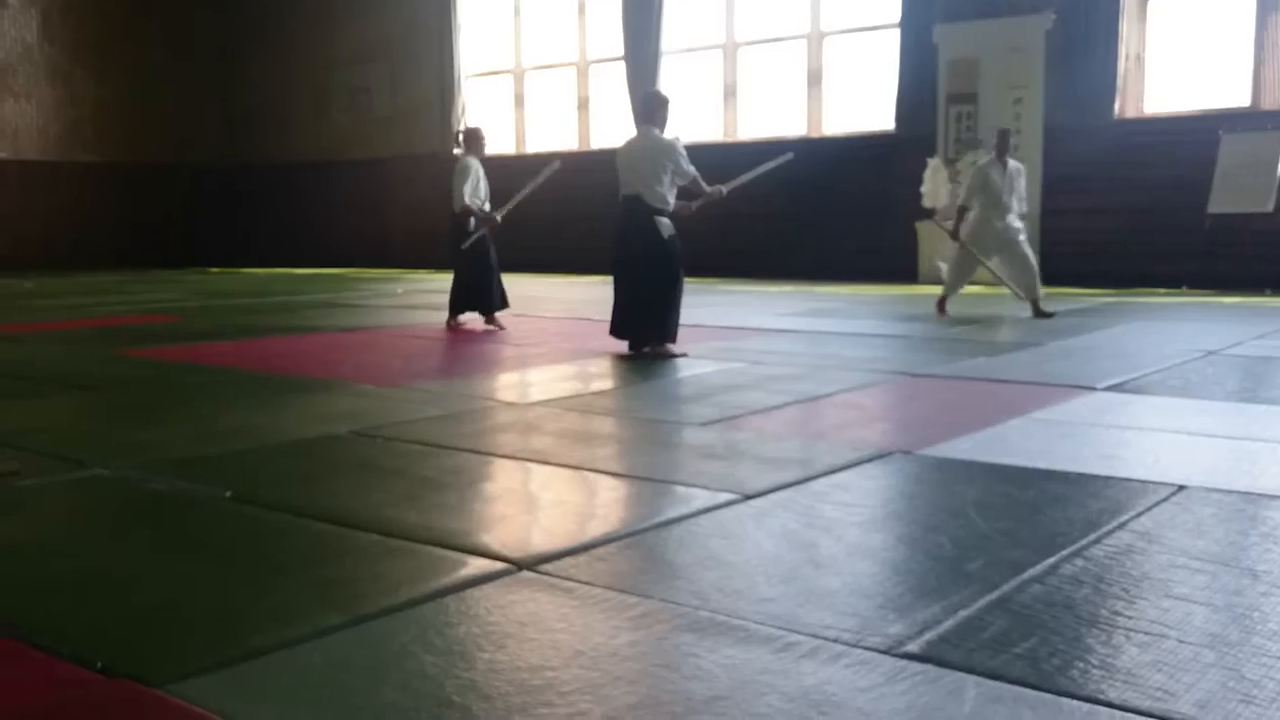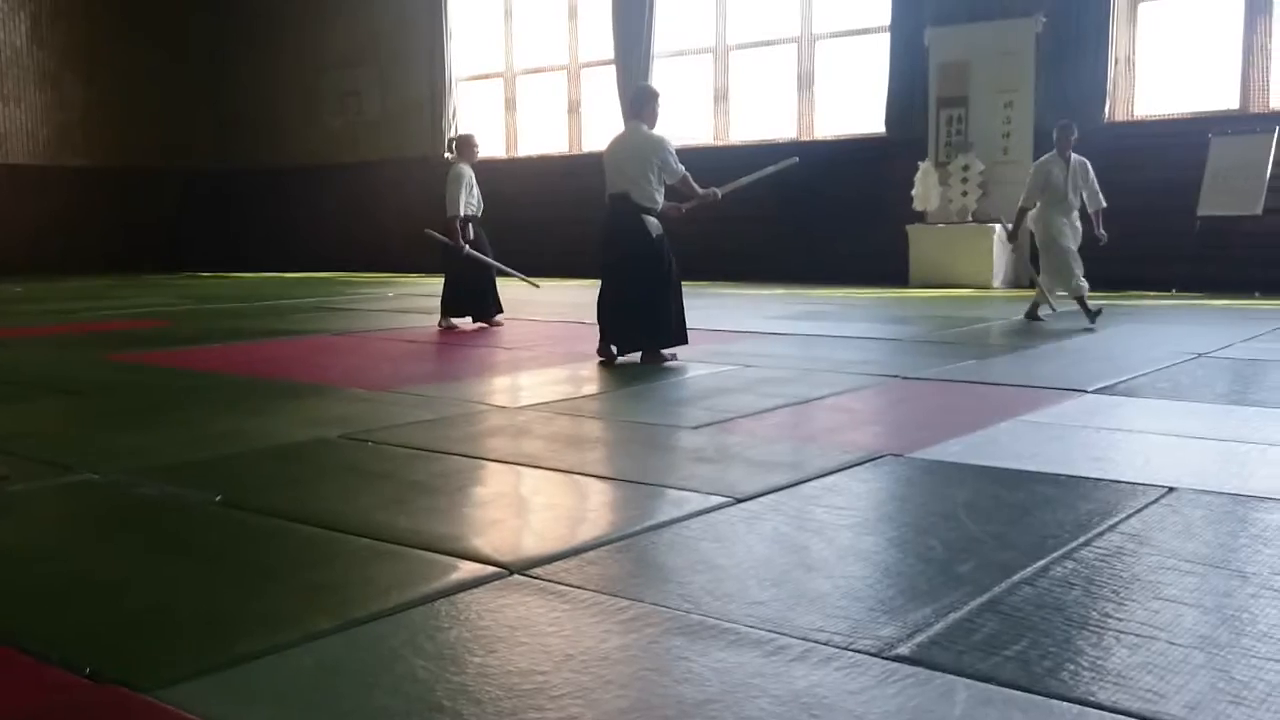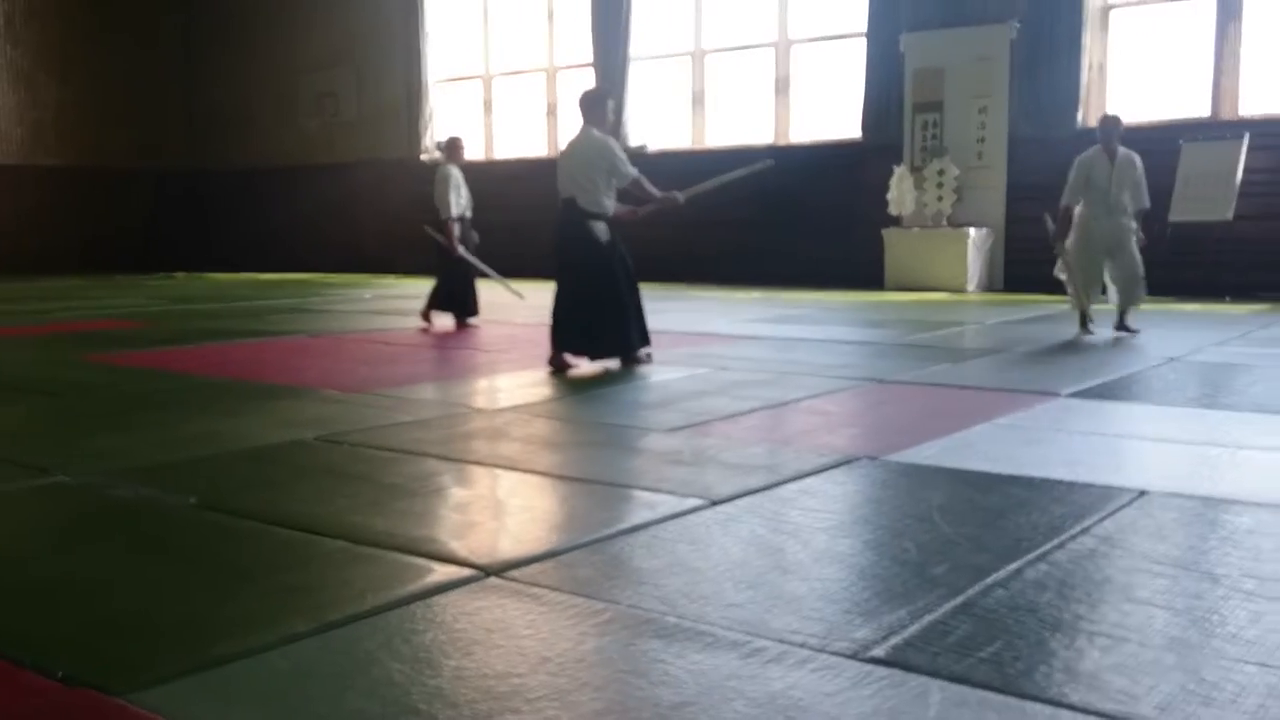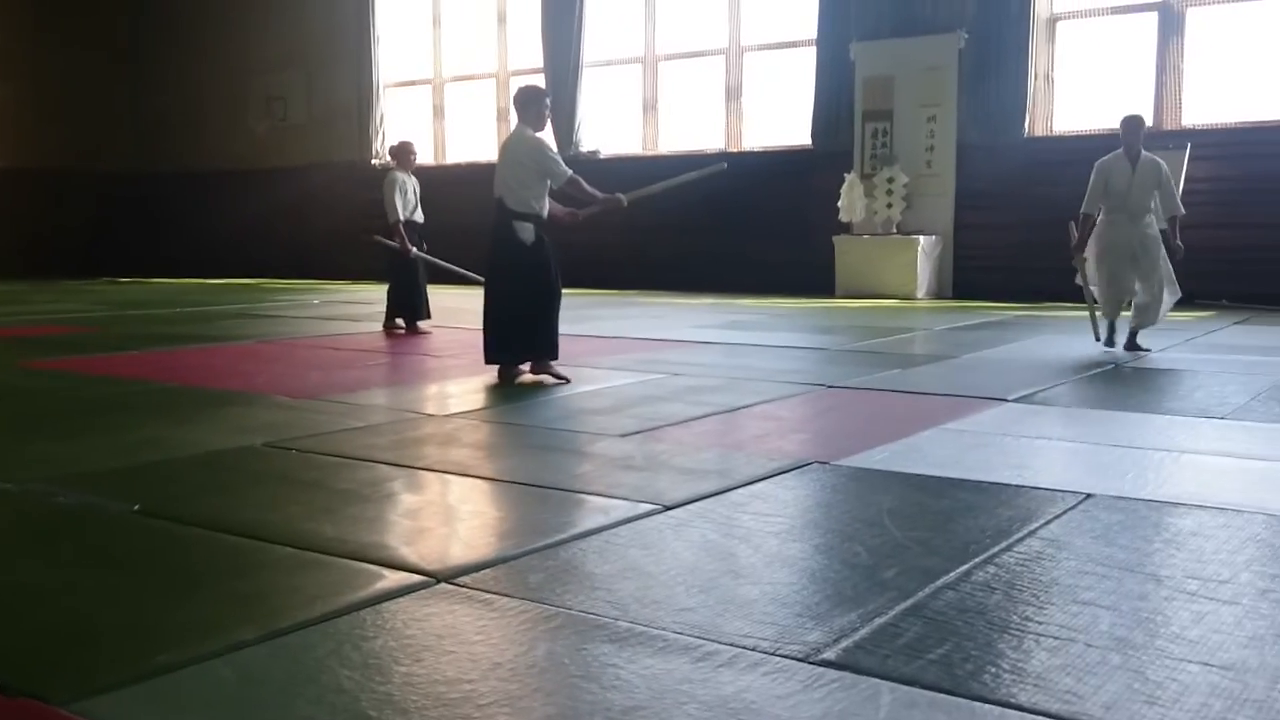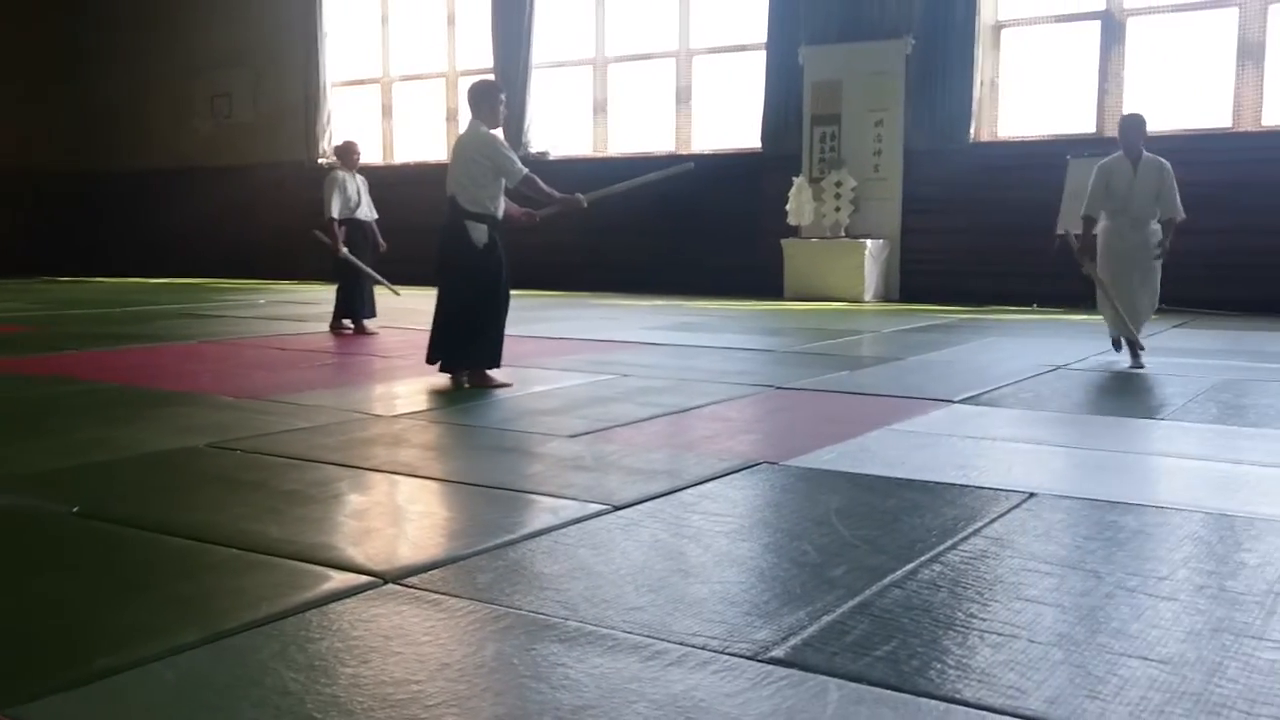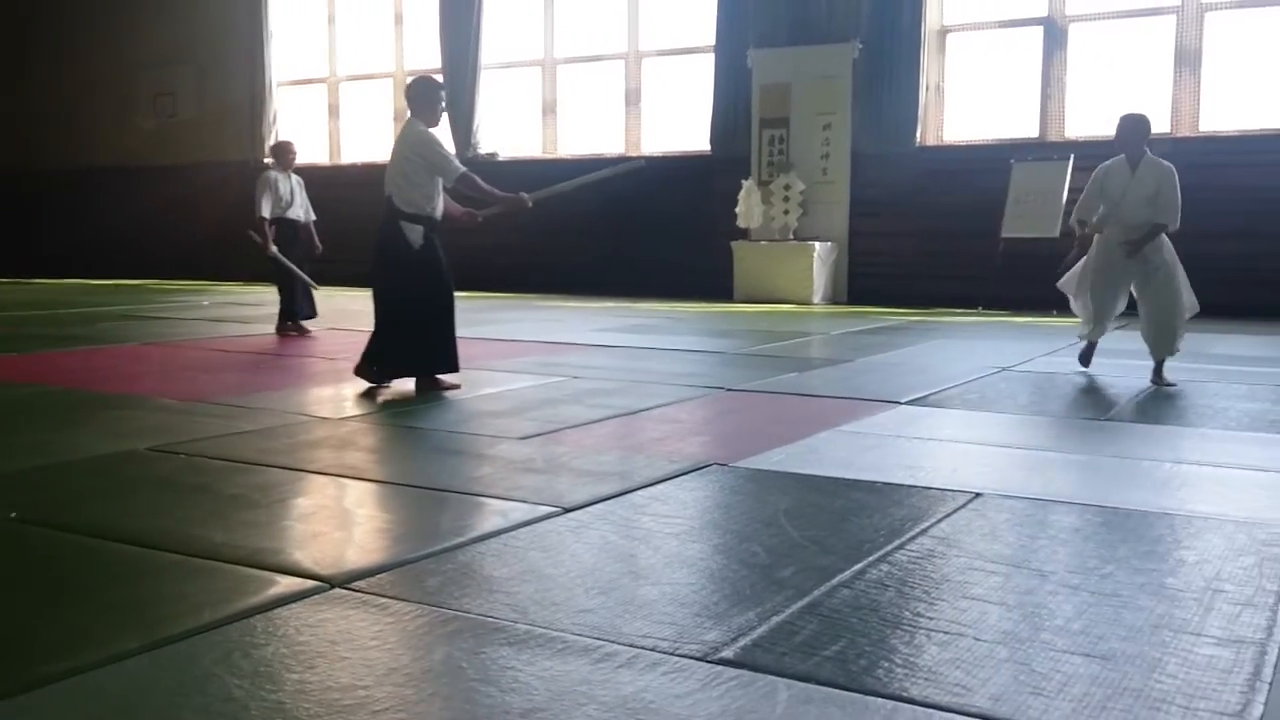
dt=0.4s
person 1, frame 1
left shoulder: (625, 150)
right shoulder: (668, 146)
right elbow: (691, 178)
left wrist: (672, 204)
right wrist: (711, 192)
left hip: (628, 221)
right hip: (653, 223)
left knee: (632, 279)
right knee: (666, 279)
left ankle: (637, 338)
right ankle: (658, 339)
person 1, frame 2
left shoulder: (614, 145)
right shoulder: (655, 143)
right elbow: (680, 178)
left wrist: (661, 206)
right wrist: (703, 194)
left hip: (616, 220)
right hip: (641, 223)
left knee: (616, 282)
right knee: (656, 283)
left ankle: (608, 342)
right ankle: (651, 348)
person 1, frame 3
left shoulder: (570, 148)
right shoulder: (603, 145)
right elbow: (633, 180)
left wrist: (619, 209)
right wrist: (662, 198)
left hip: (569, 225)
right hip: (591, 227)
left knee: (571, 287)
right knee: (616, 284)
left ankle: (559, 350)
right ankle: (628, 349)
person 1, frame 4
left shoulder: (511, 144)
right shoulder: (533, 144)
right elbow: (568, 180)
left wrist: (559, 212)
right wrist: (604, 200)
left hip: (506, 228)
right hip: (524, 230)
left knee: (507, 295)
right knee: (542, 292)
left ankle: (508, 362)
right ankle: (540, 358)
person 1, frame 5
left shoulder: (467, 141)
right shoulder: (487, 141)
right elbow: (524, 180)
left wrist: (514, 212)
right wrist: (563, 200)
left hip: (461, 229)
right hip: (476, 231)
left knee: (461, 298)
right knee: (488, 299)
left ankle: (457, 364)
right ankle: (475, 368)
person 1, frame 6
left shoulder: (410, 138)
right shoulder: (422, 139)
right elbow: (462, 179)
left wrist: (458, 213)
right wrist: (506, 200)
left hip: (400, 231)
right hip: (412, 233)
left knee: (398, 302)
right knee: (431, 300)
left ankle: (373, 363)
right ankle: (427, 372)
person 2, frame 1
left shoulder: (1018, 169)
right shoulder: (982, 169)
left elbow: (1020, 202)
right elbow: (967, 200)
left wrist: (1017, 226)
right wrist: (957, 227)
left hip: (1008, 224)
right hip: (984, 223)
left knee: (1025, 264)
right knee: (965, 264)
left ankle: (1036, 308)
right ankle: (943, 300)
person 2, frame 2
left shoulder: (1082, 164)
right shoulder: (1043, 166)
left elbow: (1093, 197)
right elbow: (1027, 199)
left wrist: (1098, 228)
right wrist: (1016, 229)
left hip: (1071, 220)
right hip: (1049, 220)
left knee: (1055, 270)
right knee: (1067, 265)
left ankle: (1033, 310)
right ankle: (1086, 309)
person 2, frame 3
left shoulder: (1132, 160)
right shoulder: (1086, 161)
left elbow: (1138, 198)
right elbow: (1070, 197)
left wrist: (1138, 229)
right wrist: (1060, 230)
left hip: (1120, 221)
right hip: (1091, 220)
left knee: (1131, 272)
right knee: (1086, 273)
left ankle: (1122, 319)
right ankle: (1083, 320)
person 2, frame 4
left shoulder: (1156, 166)
right shoulder: (1105, 165)
left elbow: (1170, 204)
right elbow: (1091, 204)
left wrist: (1175, 238)
right wrist: (1081, 239)
left hip: (1144, 230)
right hip: (1113, 228)
left knee: (1152, 286)
right knee: (1116, 285)
left ankle: (1132, 337)
right ankle: (1110, 328)
person 2, frame 5
left shoulder: (1160, 167)
right shoulder: (1106, 167)
left elbow: (1170, 208)
right elbow: (1093, 207)
left wrist: (1166, 238)
right wrist: (1086, 242)
left hip: (1148, 236)
right hip: (1115, 235)
left knee: (1146, 296)
right knee: (1122, 294)
left ankle: (1118, 331)
right ankle: (1133, 351)
person 2, frame 6
left shoulder: (1164, 171)
right shoulder: (1106, 171)
left elbow: (1168, 217)
right elbow: (1085, 208)
left wrist: (1142, 241)
right wrist: (1083, 231)
left hip: (1150, 245)
right hip: (1110, 244)
left knee: (1164, 309)
right knee: (1099, 302)
left ankle: (1158, 369)
right ankle: (1091, 343)
person 3, frame 1
left shoulder: (473, 163)
right shoulder: (468, 165)
right elbow: (461, 201)
left wrist: (484, 218)
right wrist: (483, 217)
left hip: (474, 222)
right hip: (470, 223)
left knee: (466, 269)
right knee: (485, 266)
left ankle: (454, 314)
right ankle: (489, 312)
person 3, frame 2
left shoulder: (464, 170)
right shoulder: (461, 172)
right elbow: (455, 209)
right wrist: (457, 238)
left hip: (467, 227)
right hip: (466, 229)
left knee: (457, 274)
right knee: (482, 271)
left ankle: (446, 316)
right ankle: (486, 314)
person 3, frame 3
left shoulder: (453, 171)
right shoulder: (449, 172)
right elbow: (447, 208)
left wrist: (468, 230)
right wrist: (452, 237)
left hip: (459, 226)
right hip: (454, 228)
left knee: (451, 272)
right knee: (463, 272)
left ankle: (430, 307)
right ankle: (462, 316)
person 3, frame 4
left shoulder: (411, 179)
right shoulder: (395, 178)
right elbow: (395, 214)
left wrist: (418, 239)
right wrist: (404, 241)
left hip: (412, 231)
right hip: (402, 233)
left knee: (401, 278)
right knee: (411, 277)
left ankle: (391, 319)
right ankle: (411, 322)
person 3, frame 5
left shoulder: (360, 179)
right shoulder: (336, 178)
left elbow: (369, 211)
right elbow: (332, 212)
left wrist: (377, 236)
right wrist: (337, 240)
left hip: (362, 231)
right hip: (347, 231)
left knee: (350, 277)
right knee: (355, 276)
left ankle: (338, 319)
right ankle: (358, 321)
person 3, frame 6
left shoulder: (297, 180)
right shoulder: (269, 178)
left elbow: (306, 212)
right elbow: (263, 213)
left wrist: (314, 238)
right wrist: (268, 239)
left hip: (298, 231)
right hip: (281, 230)
left knee: (296, 277)
right knee: (289, 277)
left ankle: (285, 321)
right ankle: (294, 320)
